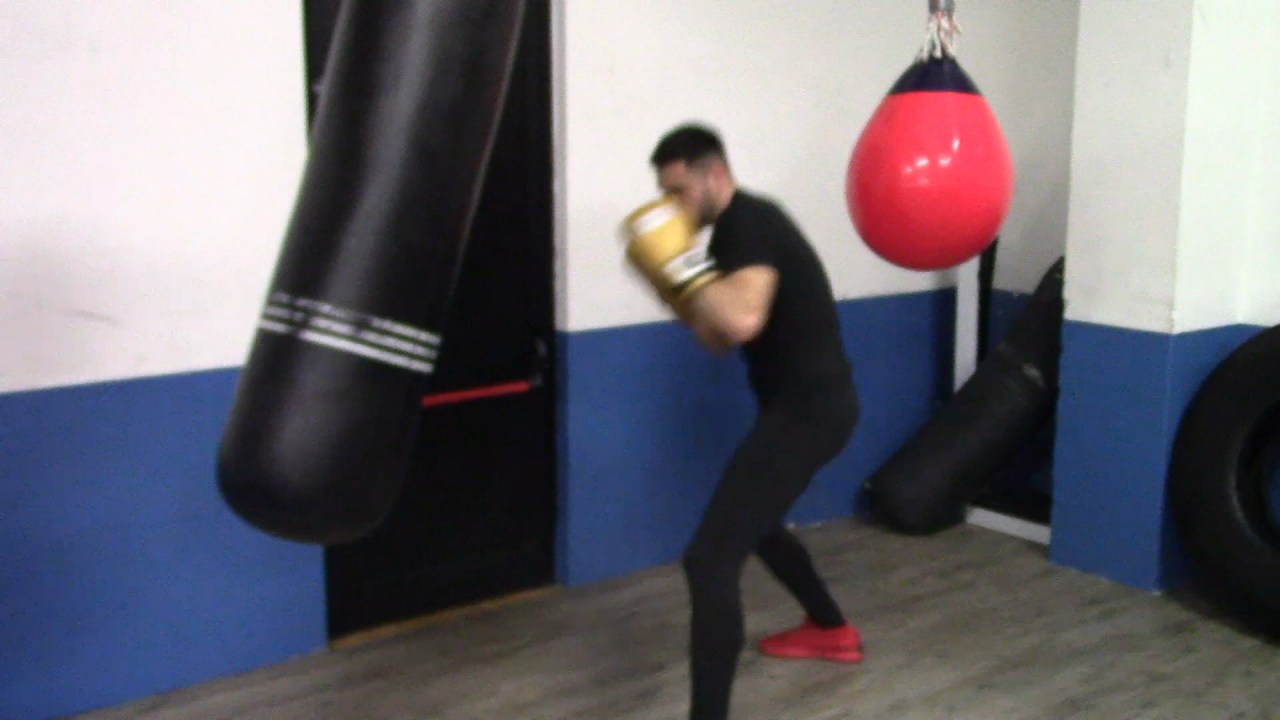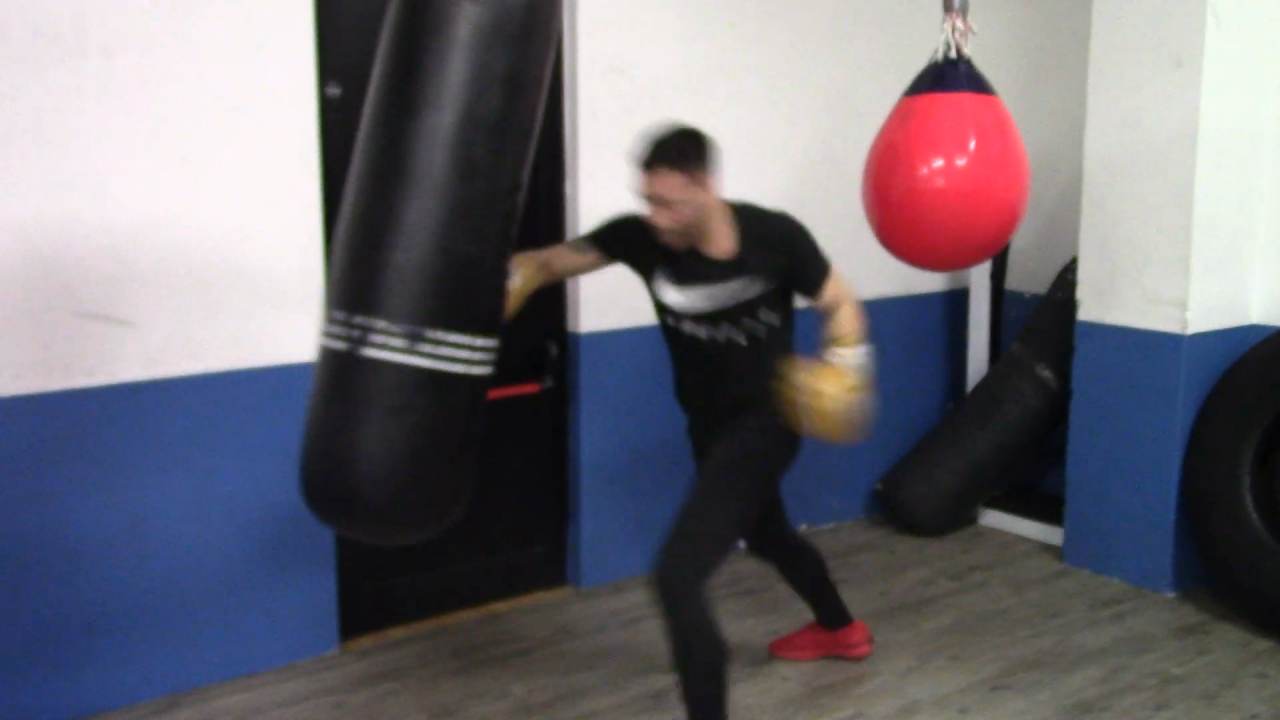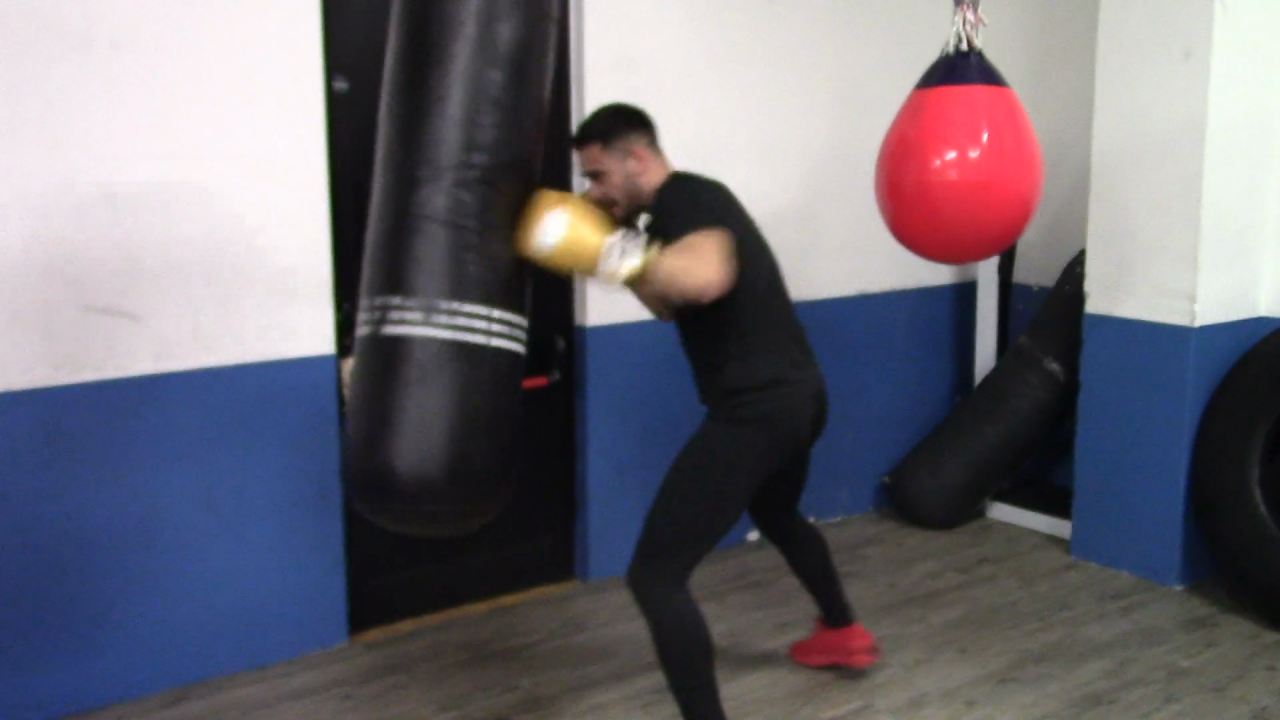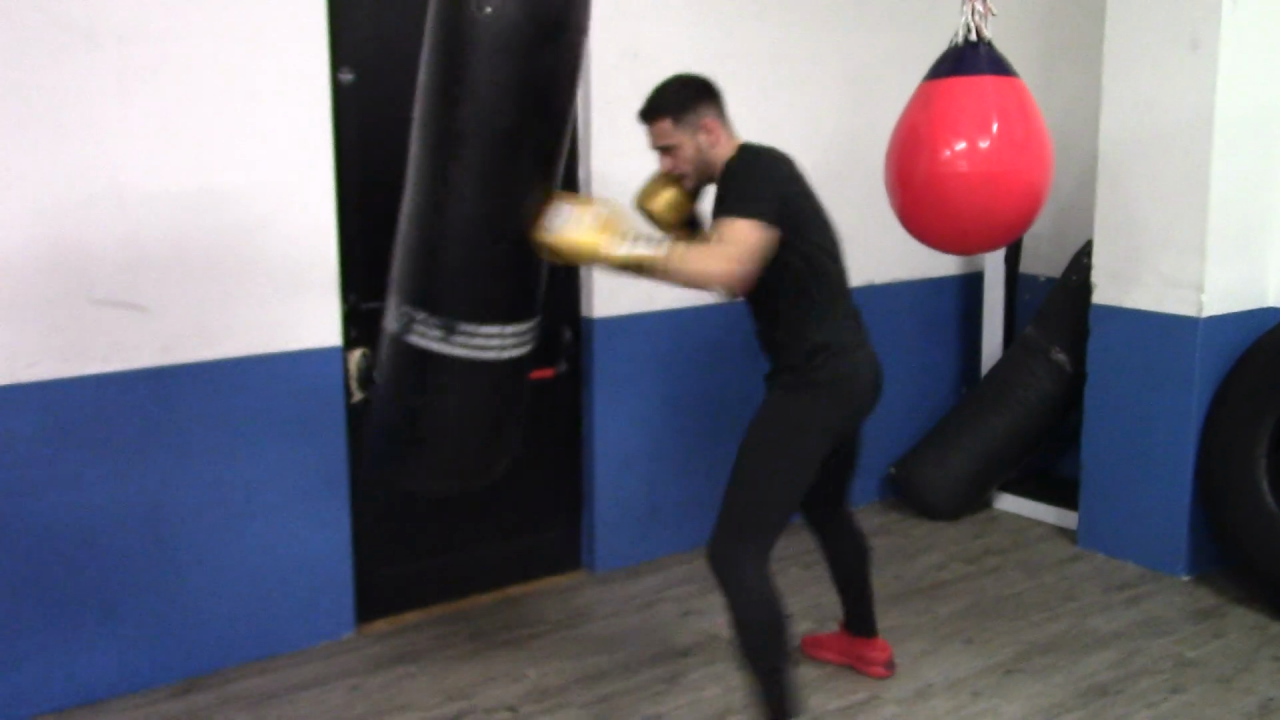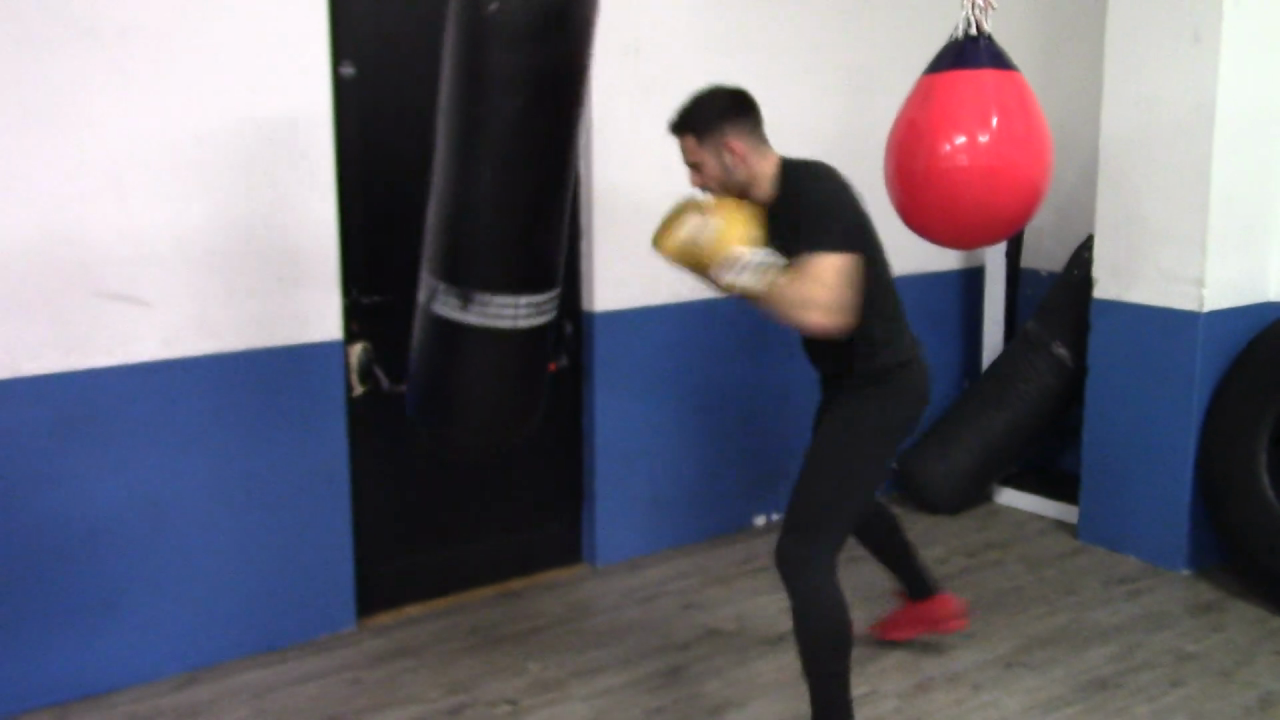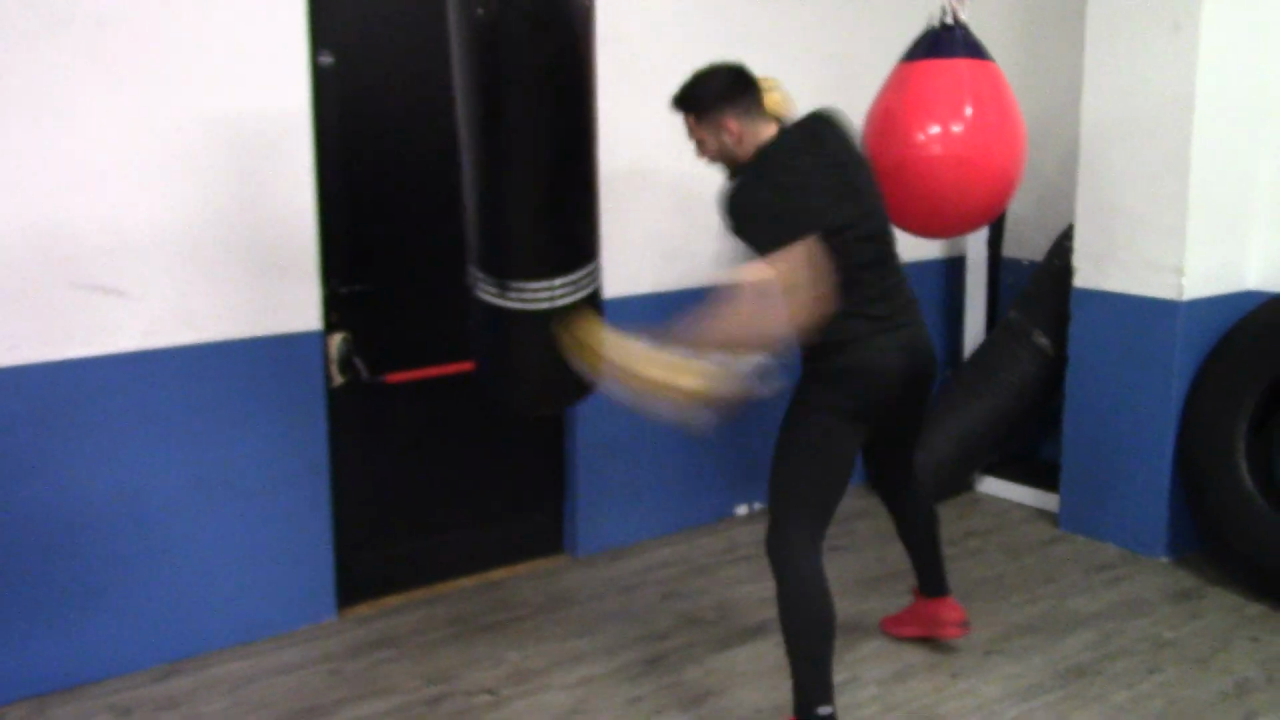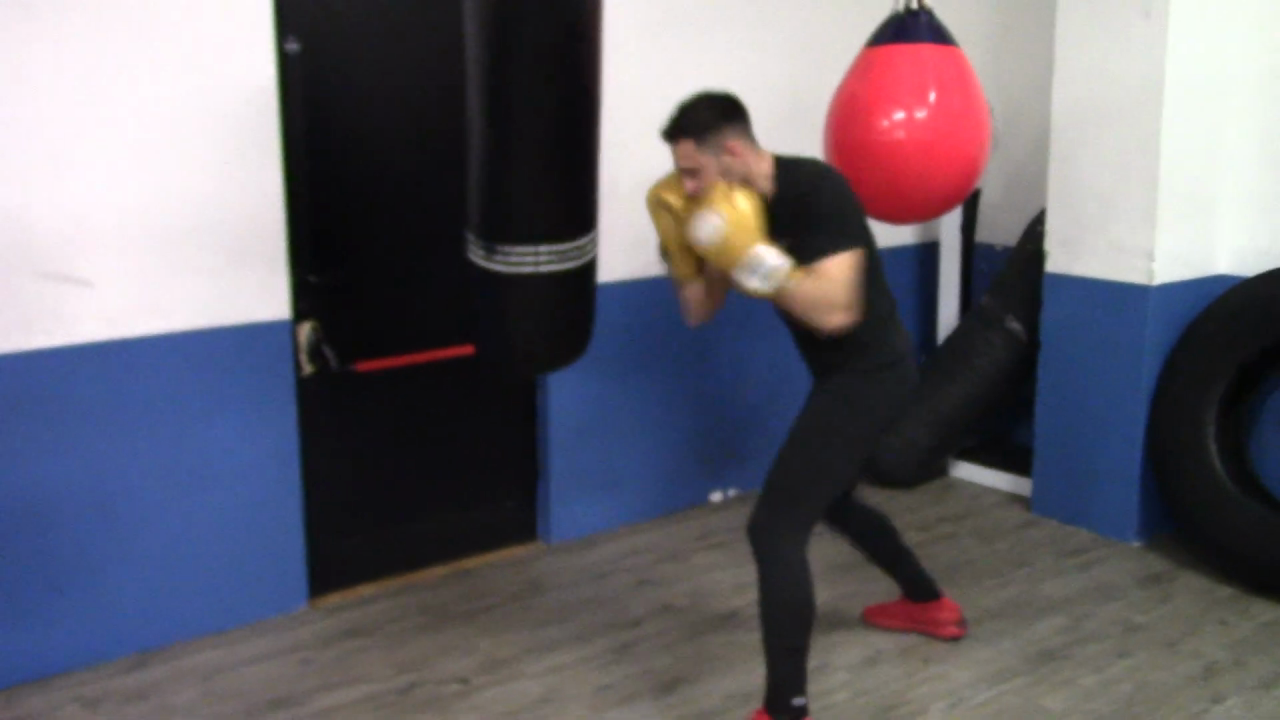
dt=0.3s
person 1, frame 1
left shoulder: (753, 222)
right shoulder: (734, 229)
left elbow: (739, 320)
right elbow: (713, 327)
left hip: (812, 410)
right hip: (793, 404)
left knee: (707, 559)
right knee: (752, 528)
right ankle: (830, 629)
person 1, frame 2
left shoulder: (778, 237)
right shoulder: (643, 236)
left elbow: (840, 303)
right elbow: (552, 261)
left wrist: (846, 371)
right wrist: (515, 280)
left hip: (761, 427)
right hip: (710, 425)
left knee: (676, 575)
right knee: (769, 536)
right ankle: (841, 628)
person 1, frame 3
left shoulder: (689, 200)
right shoulder: (670, 211)
left elbow: (702, 280)
right elbow: (671, 298)
left hip: (753, 410)
right hip: (797, 396)
left knee: (653, 576)
right knee: (778, 517)
right ankle: (844, 631)
person 1, frame 4
left shoulder: (755, 176)
right shoulder: (759, 172)
left elbow: (723, 269)
right elbow: (721, 265)
left wrist: (616, 246)
left hip: (819, 381)
right hip: (850, 370)
left knee: (736, 552)
right knee: (826, 507)
right ankle: (863, 639)
person 1, frame 5
left shoulder: (815, 196)
right shoulder: (753, 194)
left elbow: (821, 313)
right elbow: (740, 261)
left wrist: (745, 268)
left hip: (879, 385)
right hip: (849, 381)
left knee: (801, 554)
right knee: (849, 502)
right ankle: (930, 602)
person 1, frame 6
left shoulder: (758, 190)
right shoulder: (822, 132)
left elbow: (798, 298)
left wrist: (692, 344)
left hip: (845, 370)
right hip: (911, 349)
left knee: (792, 537)
right knee: (895, 476)
right ankle: (937, 604)
person 1, frame 7
left shoulder: (817, 189)
right shoulder: (729, 211)
left elbow: (832, 312)
right elbow: (698, 312)
left wrist: (754, 256)
right wrist: (679, 241)
left hip: (869, 369)
right hip: (841, 371)
left knee: (774, 531)
right knee: (829, 501)
right ankle: (930, 603)
